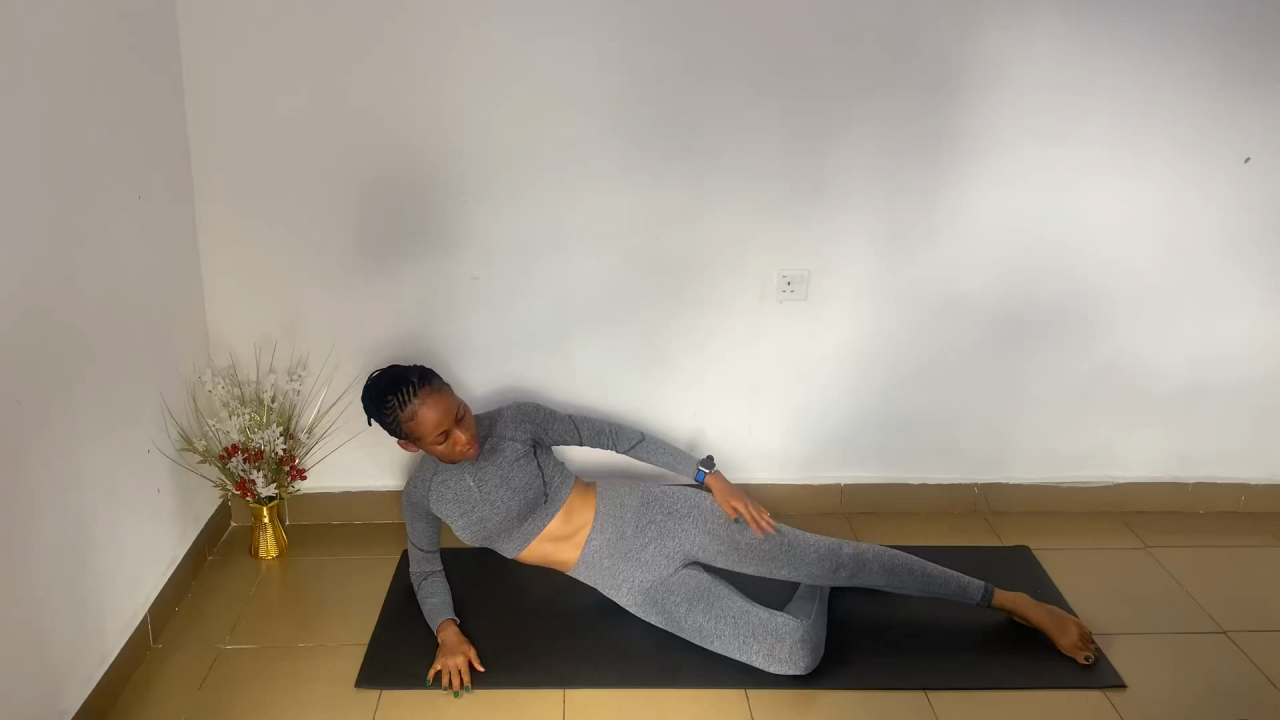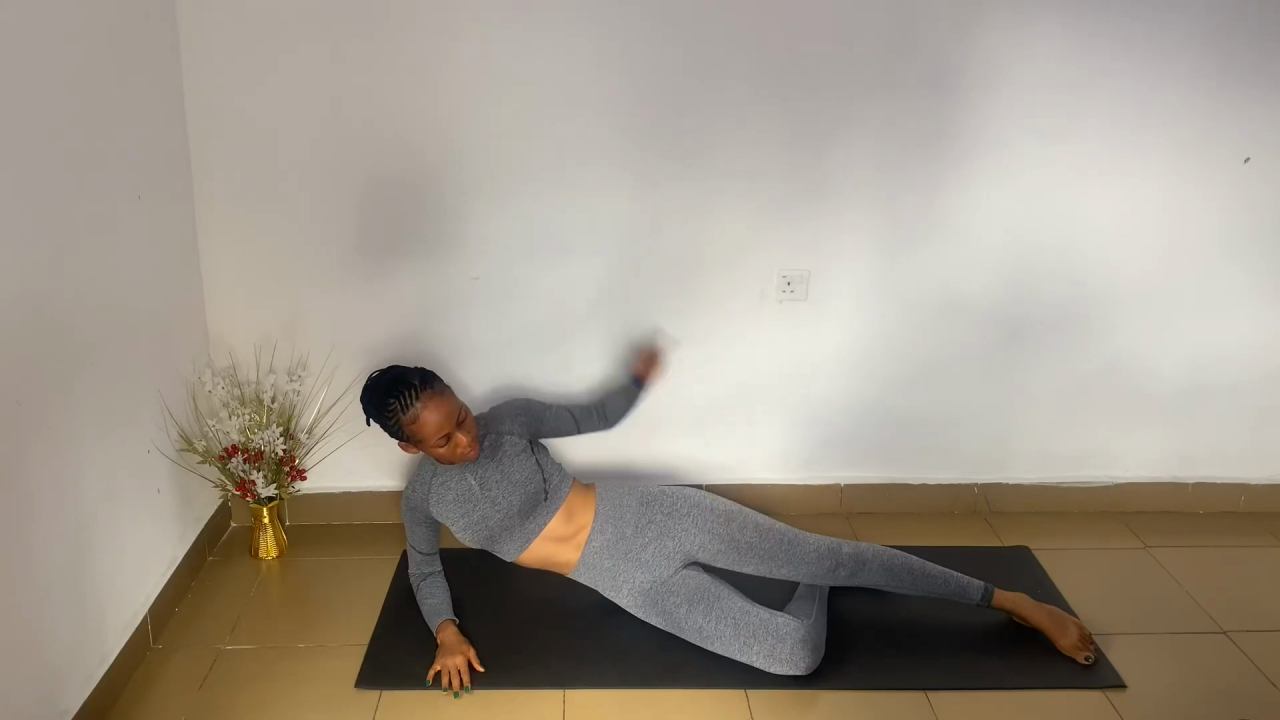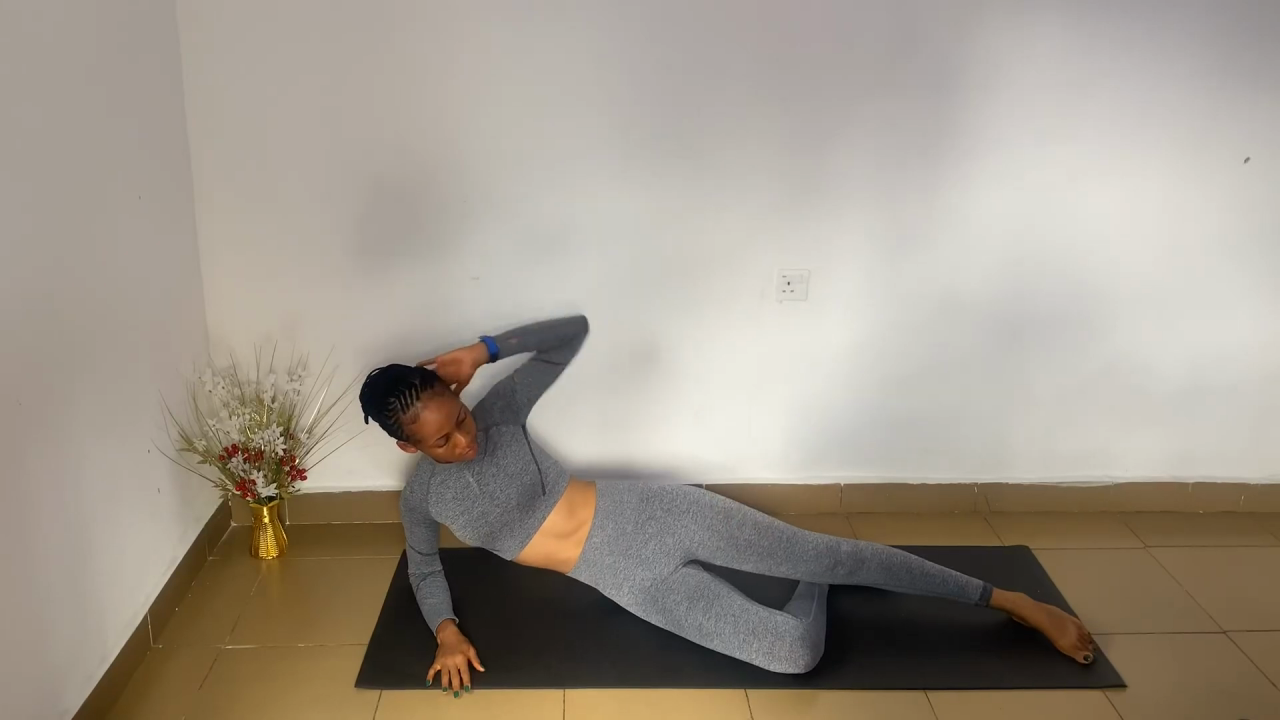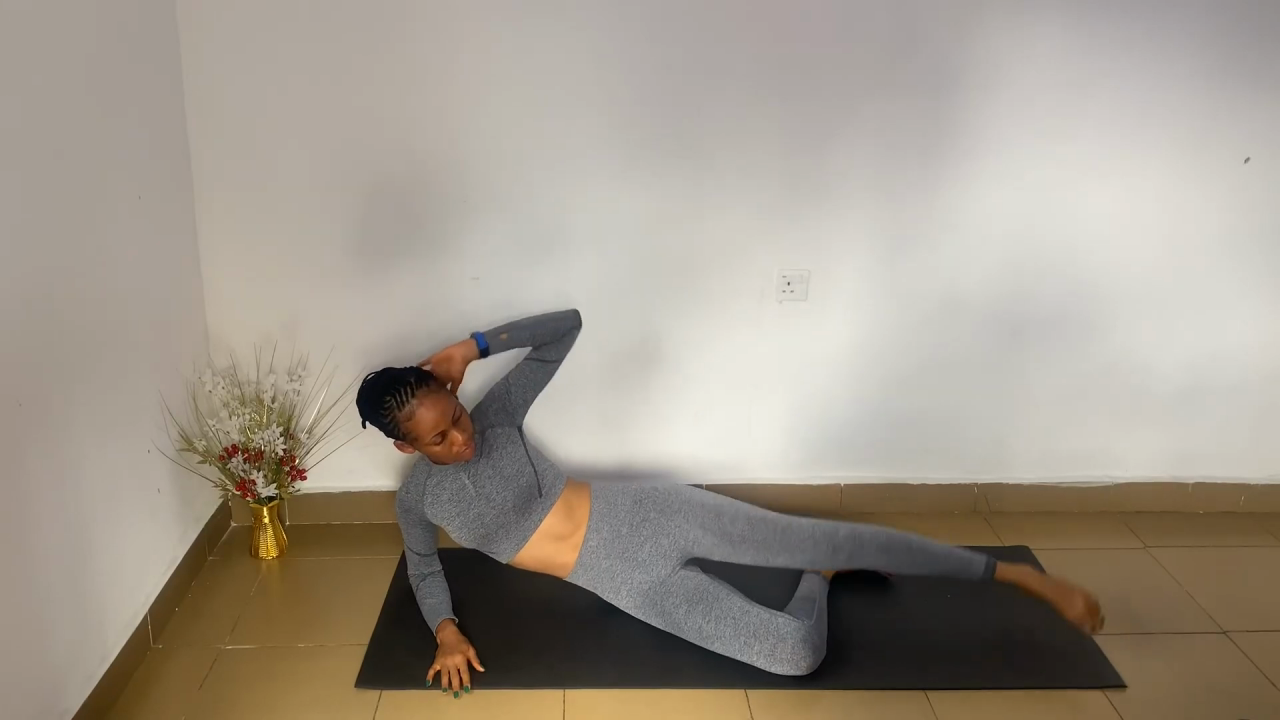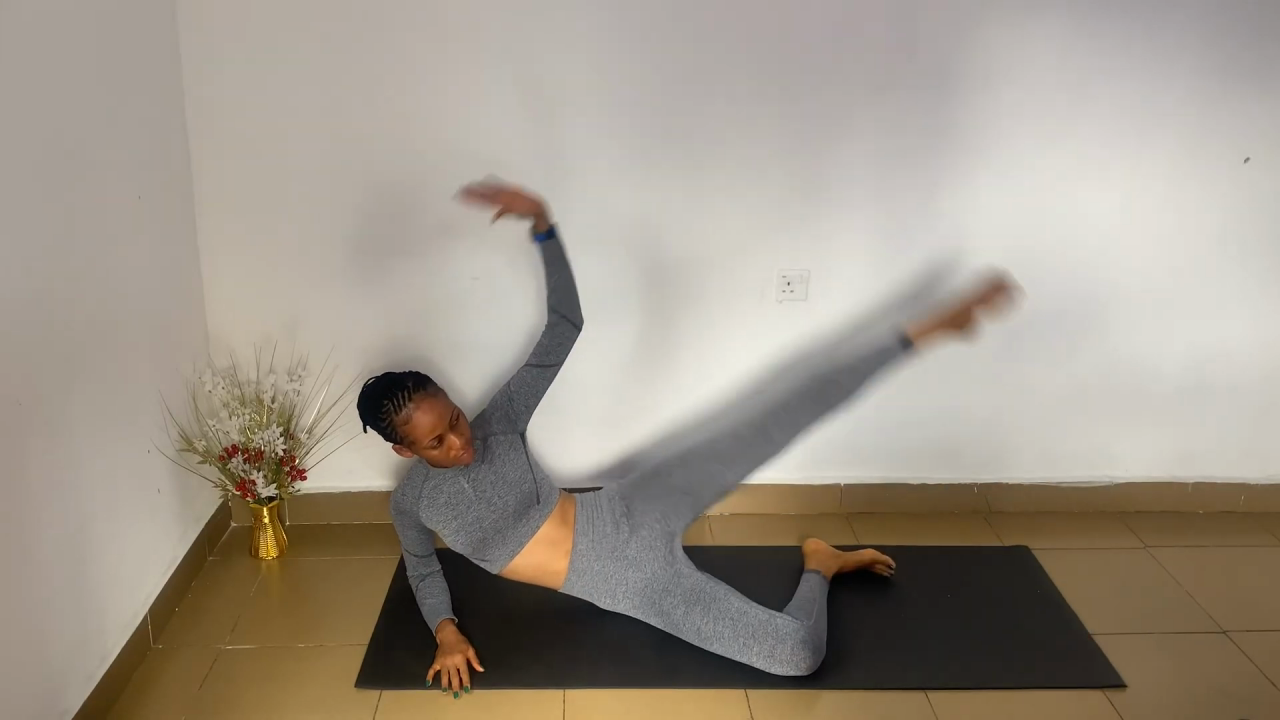
dt=0.3s
person 1, frame 1
left shoulder: (511, 421)
right shoulder: (423, 491)
left elbow: (612, 434)
right elbow: (424, 562)
left wrist: (710, 475)
right wrist: (447, 630)
left hip: (650, 519)
right hip: (629, 583)
left knee: (837, 555)
right knee: (794, 654)
left ankle: (1013, 601)
right ankle: (815, 582)
person 1, frame 2
left shoulder: (508, 419)
right shoulder: (423, 492)
left elbow: (602, 415)
right elbow: (423, 564)
left wrist: (637, 377)
right wrist: (446, 632)
left hip: (650, 518)
right hip: (630, 582)
left knee: (835, 554)
right knee: (795, 653)
left ankle: (1013, 602)
right ankle: (815, 583)
person 1, frame 3
left shoulder: (497, 414)
right shoulder: (422, 494)
left elbow: (573, 328)
right elbow: (422, 565)
left wrist: (483, 348)
right wrist: (446, 632)
left hip: (650, 517)
right hip: (630, 582)
left knee: (833, 554)
right knee: (794, 652)
left ankle: (1012, 602)
right ankle: (816, 586)
person 1, frame 4
left shoulder: (494, 414)
right shoulder: (417, 495)
left elbow: (568, 324)
right elbow: (422, 566)
left wrist: (476, 343)
right wrist: (446, 632)
left hip: (646, 519)
right hip: (627, 583)
left knee: (832, 538)
right knee: (796, 653)
left ankle: (1014, 575)
right ankle: (818, 579)
person 1, frame 5
left shoulder: (492, 422)
right shoulder: (412, 501)
left elbow: (565, 324)
right elbow: (422, 570)
left wrist: (542, 226)
right wrist: (447, 631)
left hip: (633, 521)
right hip: (622, 589)
left knee: (774, 424)
right knee: (794, 654)
right ankle: (820, 565)
